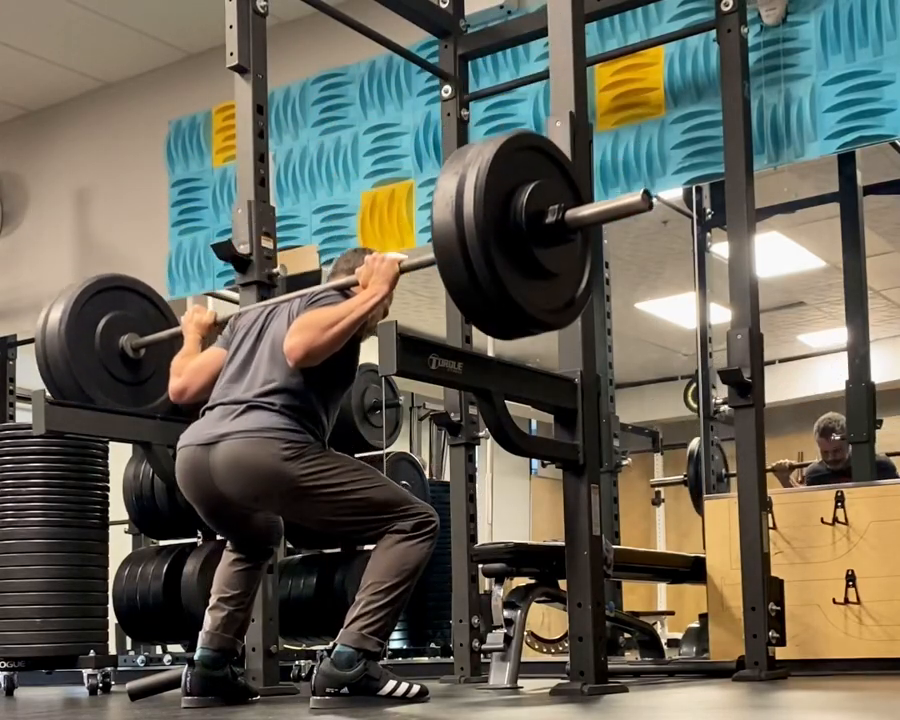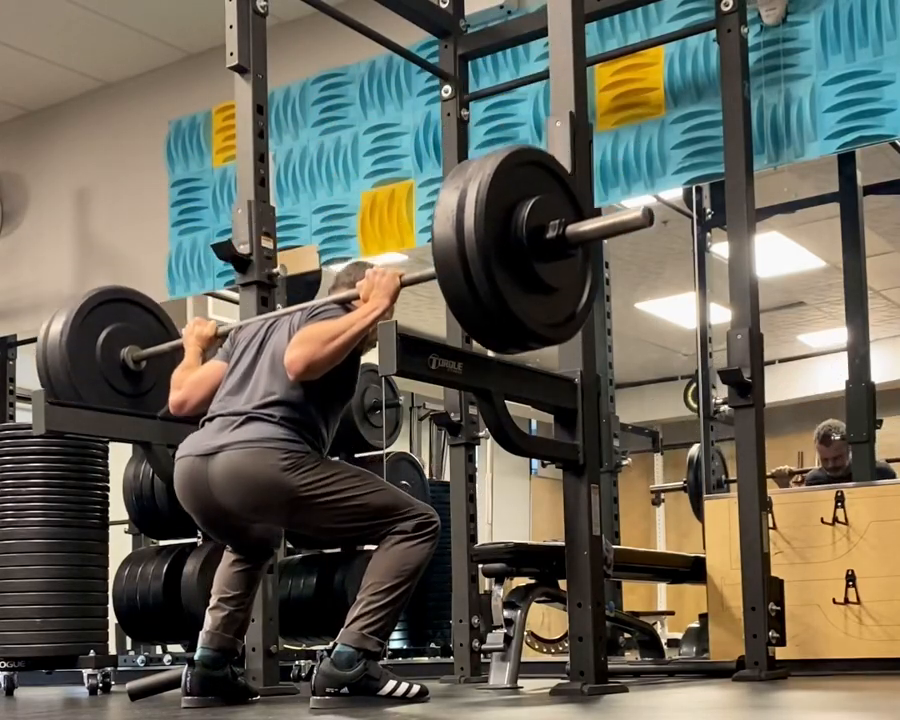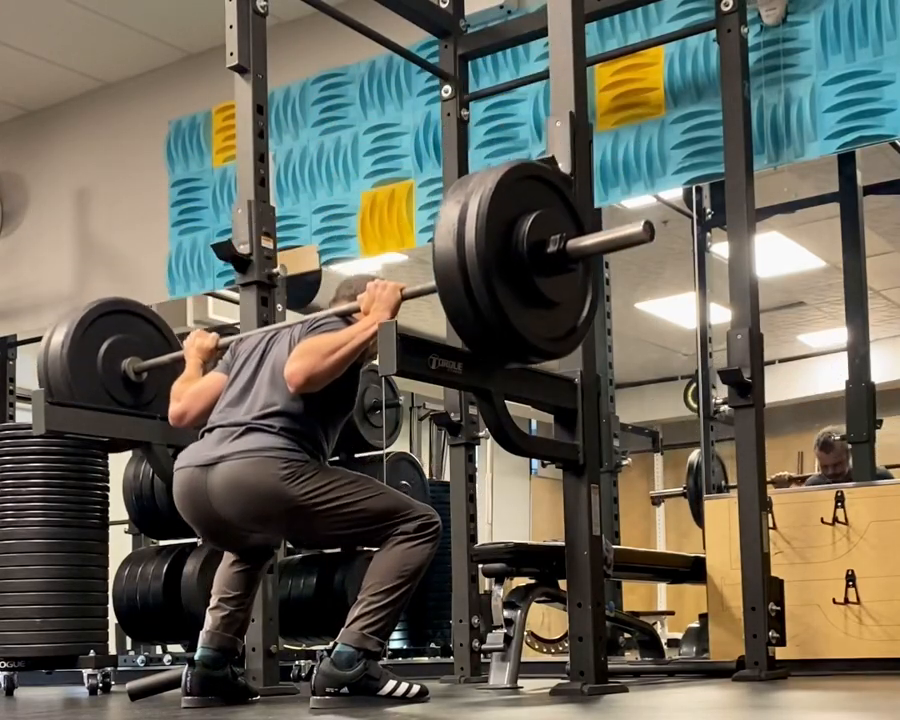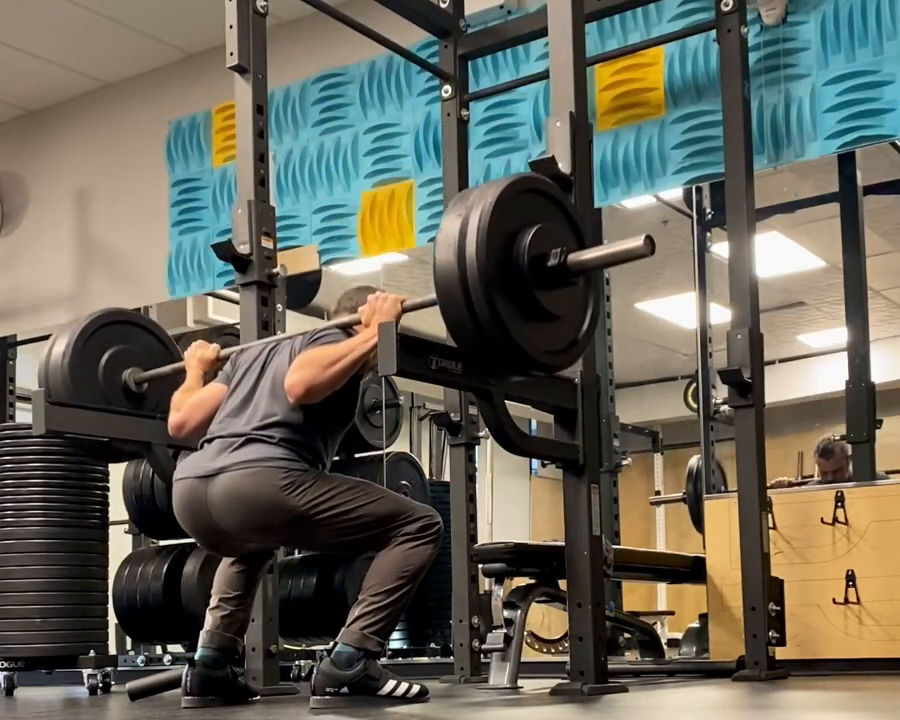
dt=0.1s
person 1, frame 1
left shoulder: (253, 315)
right shoulder: (336, 302)
left elbow: (182, 387)
right elbow: (299, 348)
left wrist: (193, 335)
right wrist: (375, 291)
left hip: (194, 456)
right hip: (261, 449)
left knee: (253, 540)
right knee: (413, 522)
left ankle: (210, 666)
right ankle: (348, 665)
person 1, frame 2
left shoulder: (254, 329)
right shoulder: (337, 317)
left elbow: (181, 400)
right elbow: (300, 360)
left wrist: (194, 348)
right wrist: (375, 307)
left hip: (191, 469)
right hip: (258, 462)
left knee: (251, 543)
right knee: (415, 523)
left ankle: (210, 667)
right ankle: (348, 666)
person 1, frame 3
left shoulder: (253, 340)
right shoulder: (339, 328)
left elbow: (181, 411)
right elbow: (300, 373)
left wrist: (195, 359)
right wrist: (376, 319)
left hip: (191, 479)
right hip: (259, 471)
left knee: (251, 544)
right knee: (416, 525)
left ankle: (211, 666)
right ankle: (348, 665)
person 1, frame 4
left shoulder: (255, 351)
right shoulder: (338, 341)
left elbow: (180, 421)
right elbow: (300, 384)
left wrist: (196, 371)
right wrist: (377, 335)
left hip: (189, 492)
right hip: (257, 483)
left knee: (249, 544)
right knee: (418, 526)
left ankle: (211, 667)
right ankle: (348, 667)
